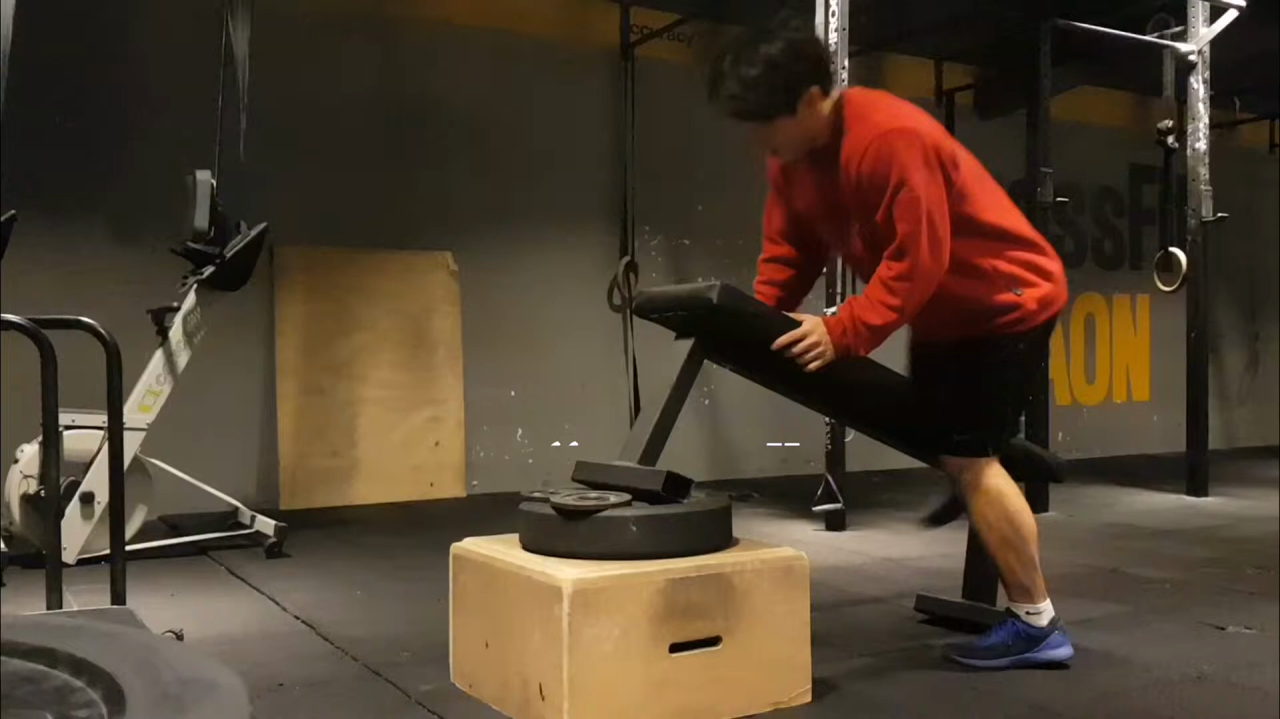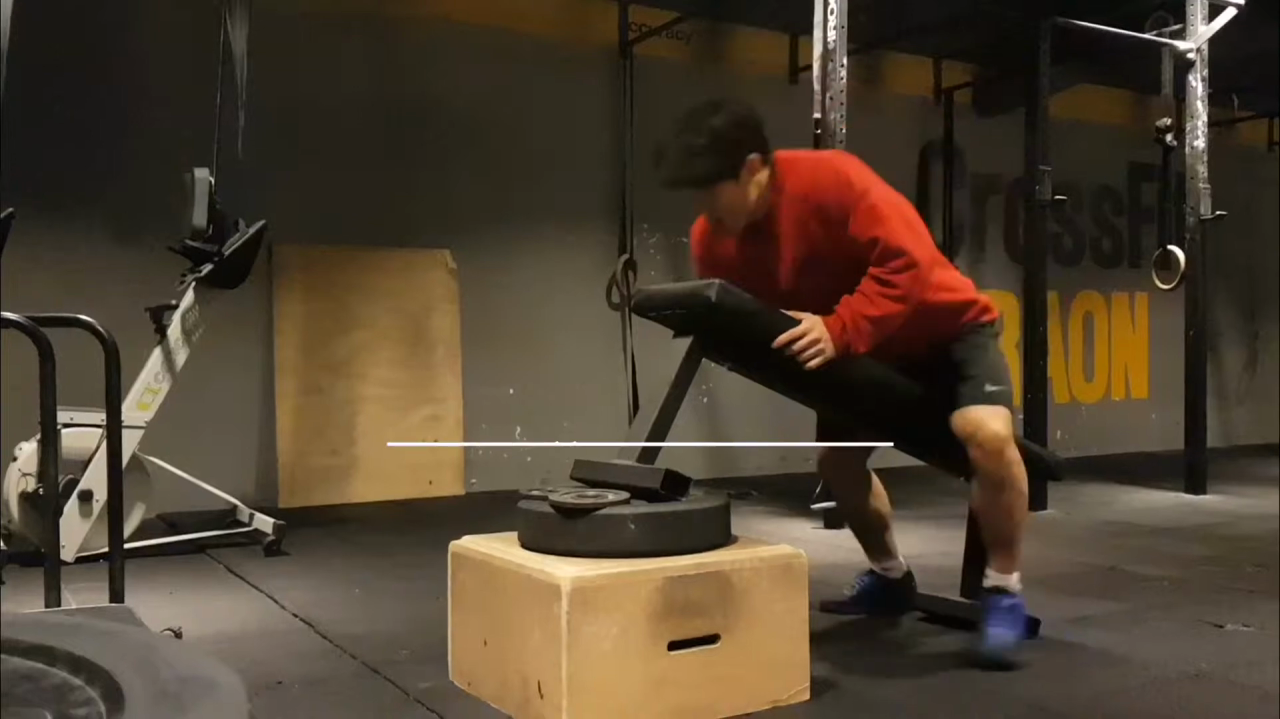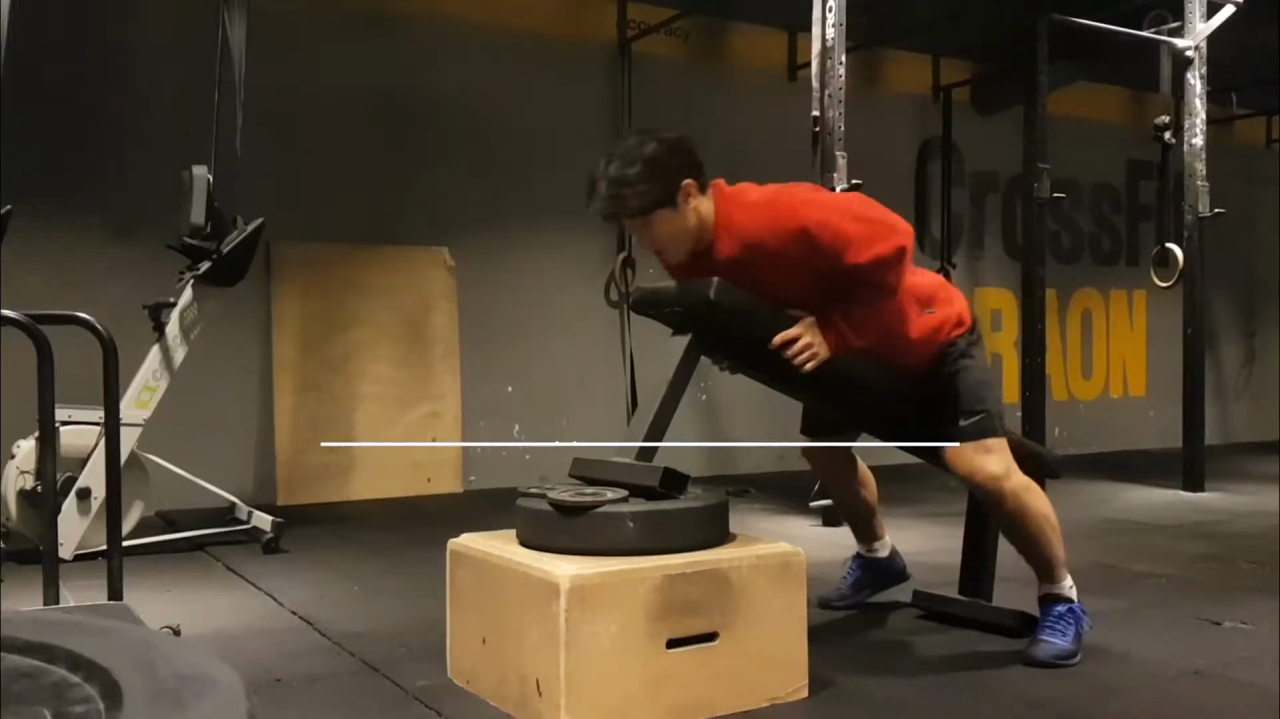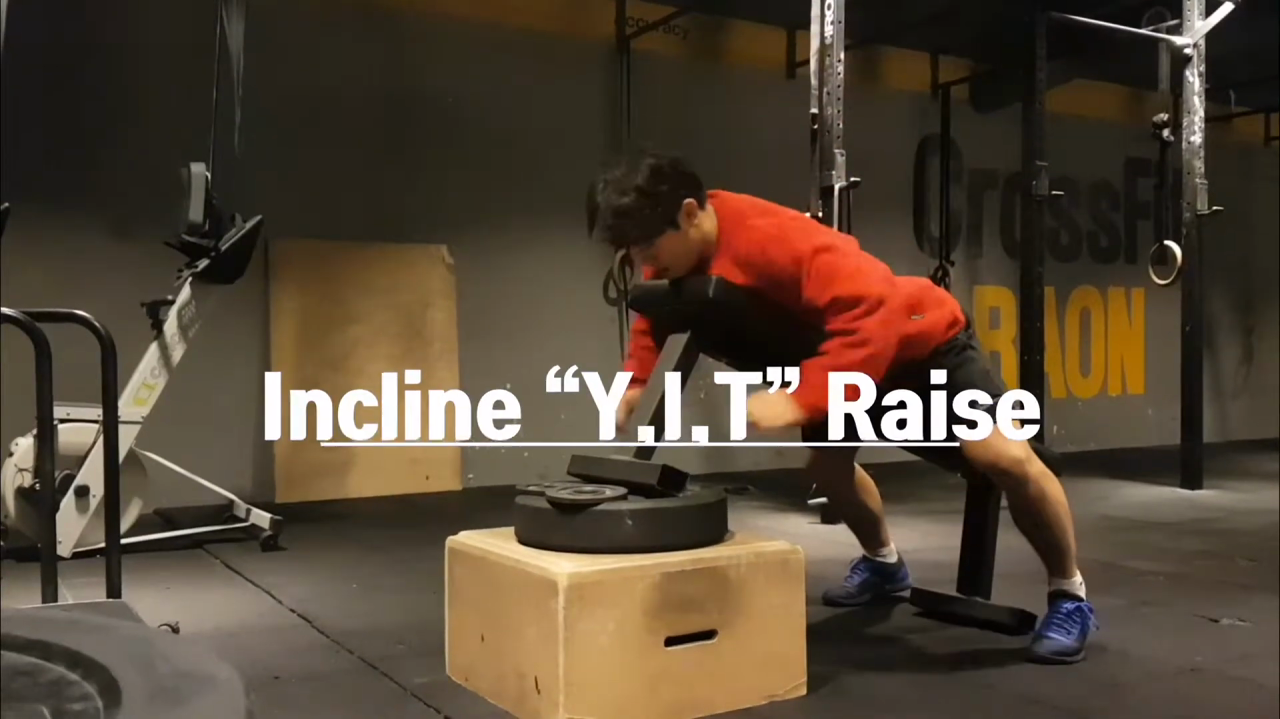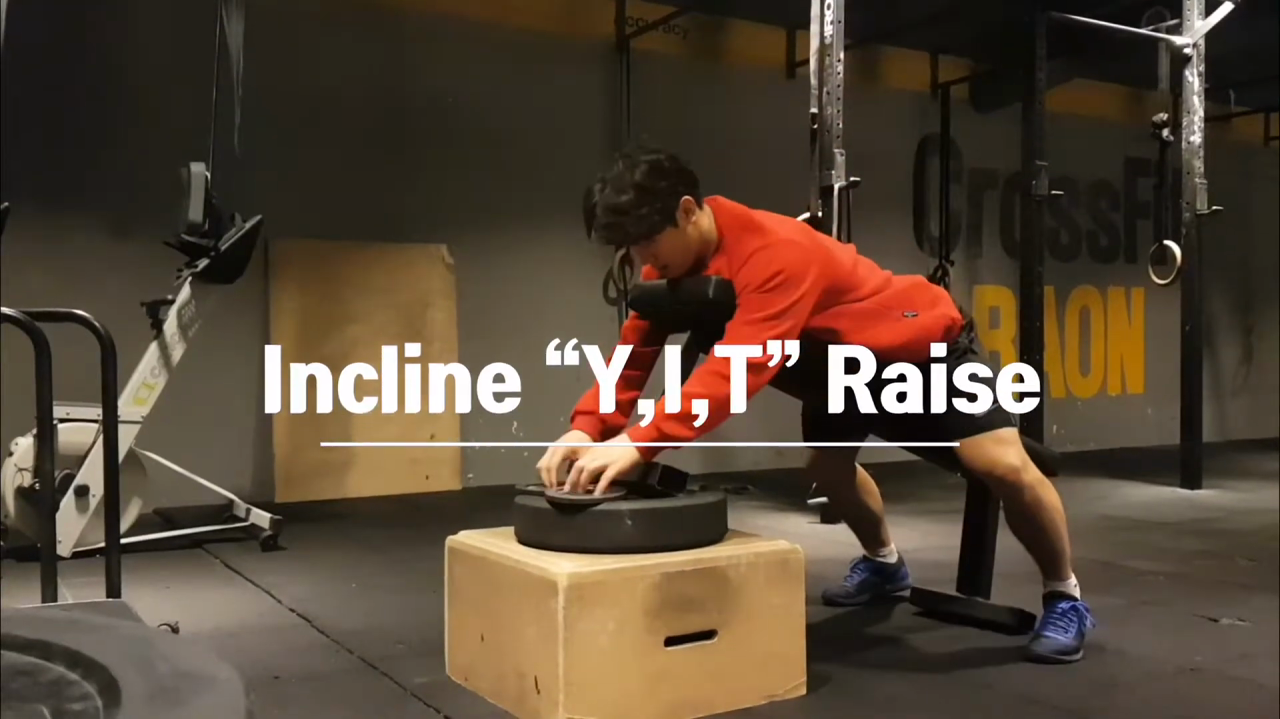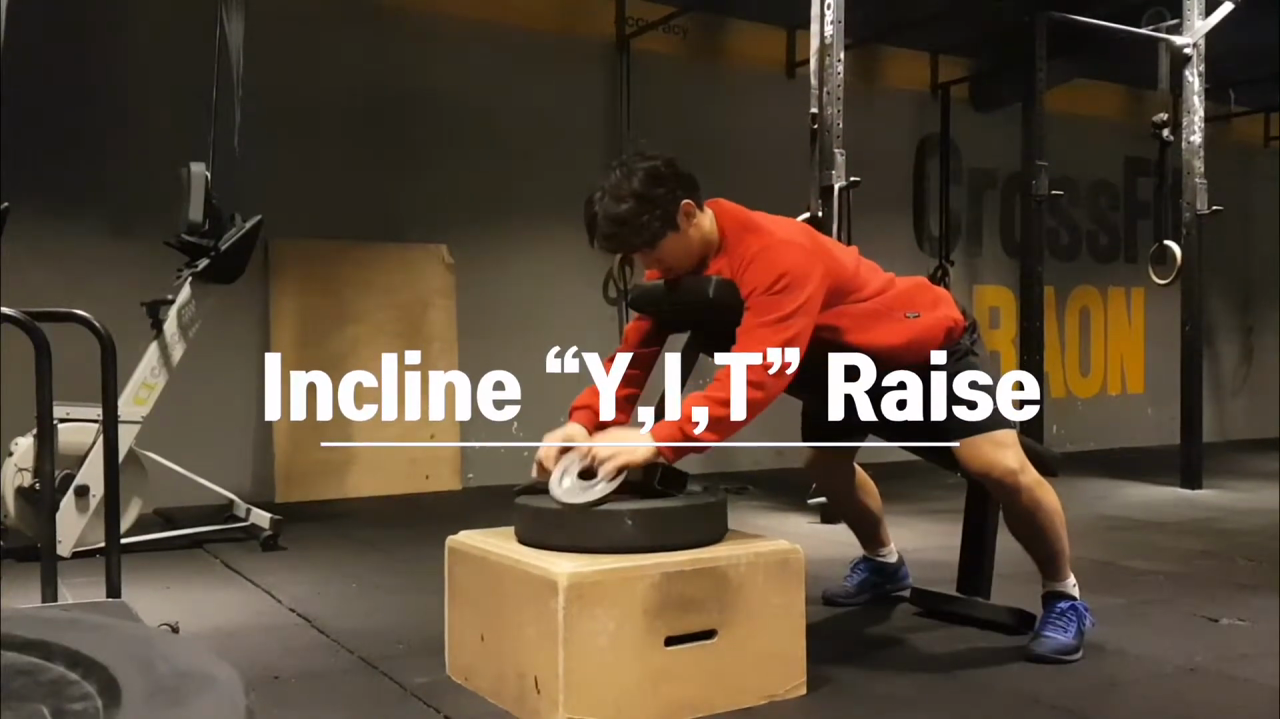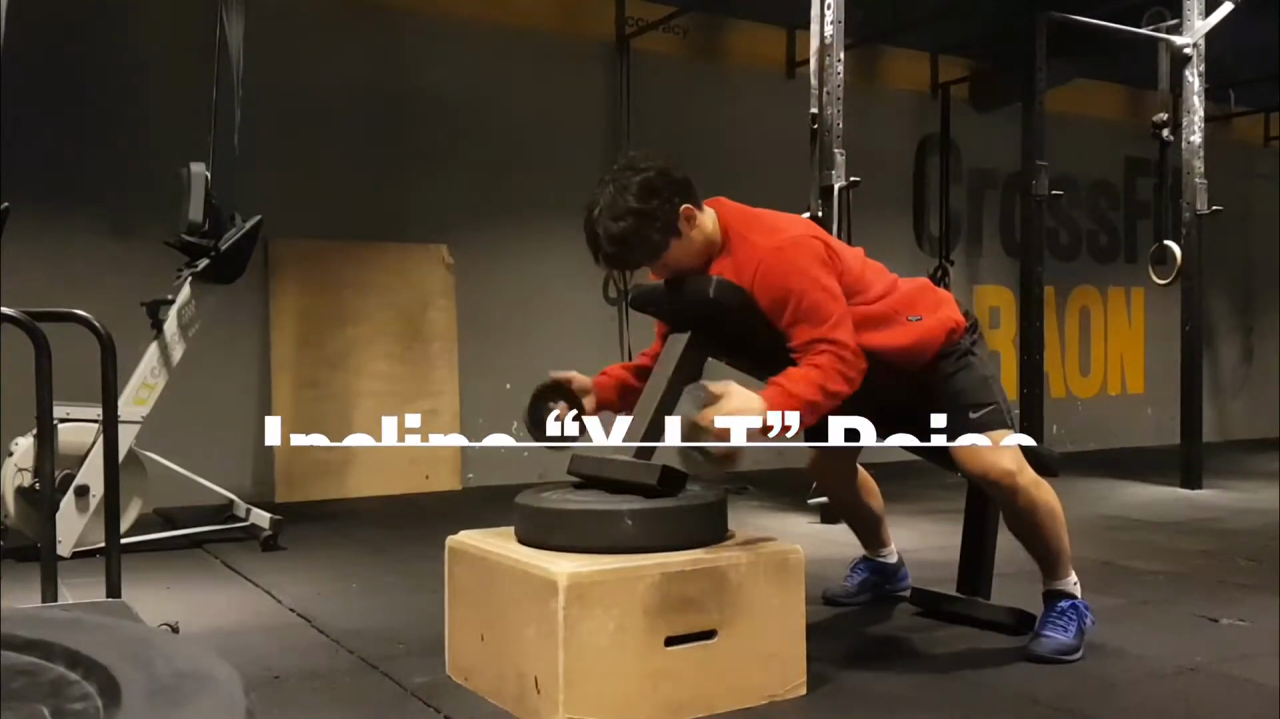
dt=0.4s
person 1, frame 1
left shoulder: (892, 136)
right shoulder: (791, 158)
left elbow: (918, 261)
right elbow: (791, 250)
left wrist: (841, 332)
left hip: (1005, 299)
right hip: (940, 306)
left knee: (968, 460)
right knee: (922, 418)
left ankle: (1036, 625)
person 1, frame 2
left shoulder: (828, 180)
right shoulder: (713, 237)
left elbow: (907, 262)
left wrist: (839, 331)
left hip: (947, 323)
right hip: (868, 350)
left knee: (983, 431)
right knee: (838, 456)
left ankle: (1004, 588)
right ankle: (890, 576)
person 1, frame 3
left shoulder: (769, 216)
right shoulder: (689, 253)
left elbow: (888, 241)
right elbow: (743, 300)
left wrist: (834, 334)
left hip: (930, 337)
right hip: (849, 352)
left knee: (987, 470)
right knee: (824, 451)
left ankle: (1062, 600)
right ankle: (878, 558)
person 1, frame 4
left shoulder: (773, 237)
right shoulder: (676, 259)
left elbow: (873, 314)
right elbow: (652, 326)
left wrist: (801, 399)
right wrist: (635, 384)
left hip: (924, 342)
right hip: (850, 358)
left knee: (1006, 459)
right knee: (825, 462)
left ankle: (1070, 596)
right ankle: (883, 562)
person 1, frame 5
left shoulder: (774, 252)
right shoulder: (674, 261)
left elbow: (739, 368)
right elbow: (635, 352)
left wrist: (638, 444)
right wrist: (585, 429)
left hip: (926, 342)
left knee: (1001, 464)
right knee: (826, 462)
left ankle: (1065, 598)
right ankle: (884, 563)
person 1, frame 6
left shoulder: (774, 253)
right shoulder: (681, 261)
left elbow: (760, 373)
right elbow: (638, 354)
left wrist: (659, 439)
right wrist: (584, 420)
left hip: (927, 342)
right hip: (852, 357)
left knee: (999, 466)
right knee: (824, 460)
left ankle: (1064, 598)
right ankle: (884, 562)
person 1, frame 7
left shoulder: (781, 250)
right shoulder: (689, 264)
left elbow: (833, 358)
right elbow: (670, 352)
left wrist: (766, 406)
right wrist: (602, 389)
left hip: (931, 343)
right hip: (861, 355)
left knee: (997, 467)
right knee: (828, 462)
left ankle: (1065, 597)
right ankle: (884, 564)
